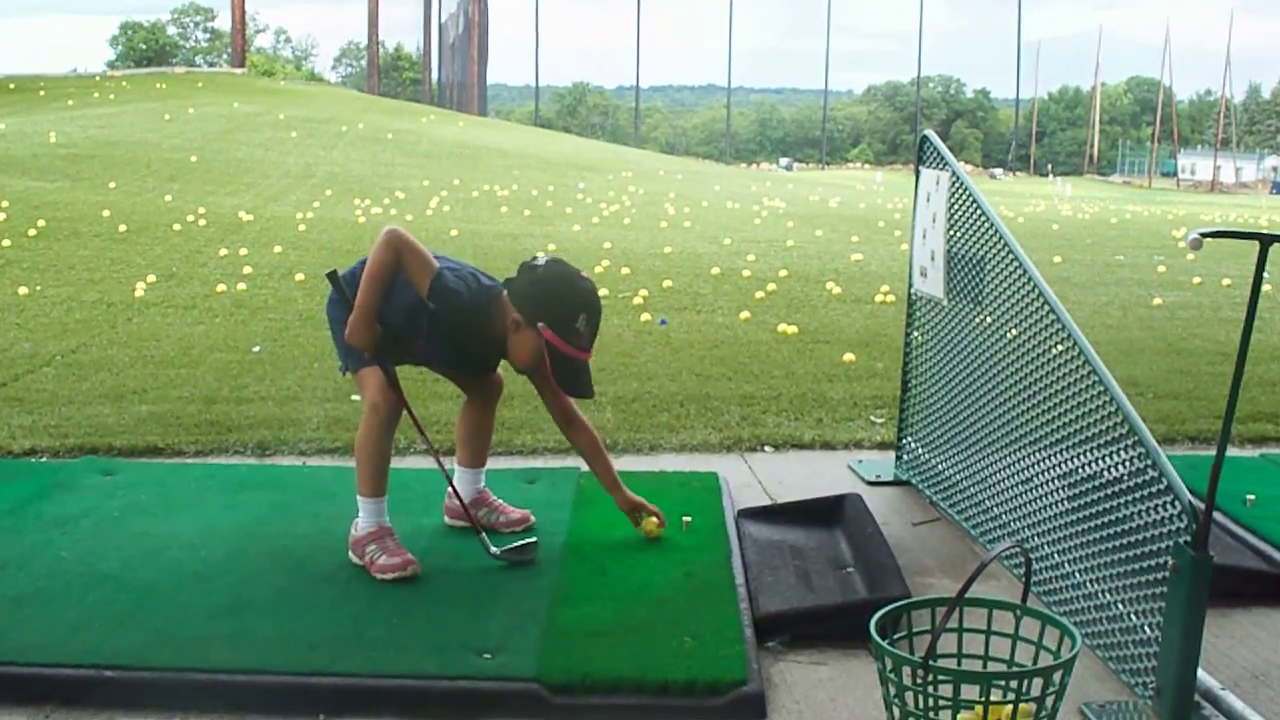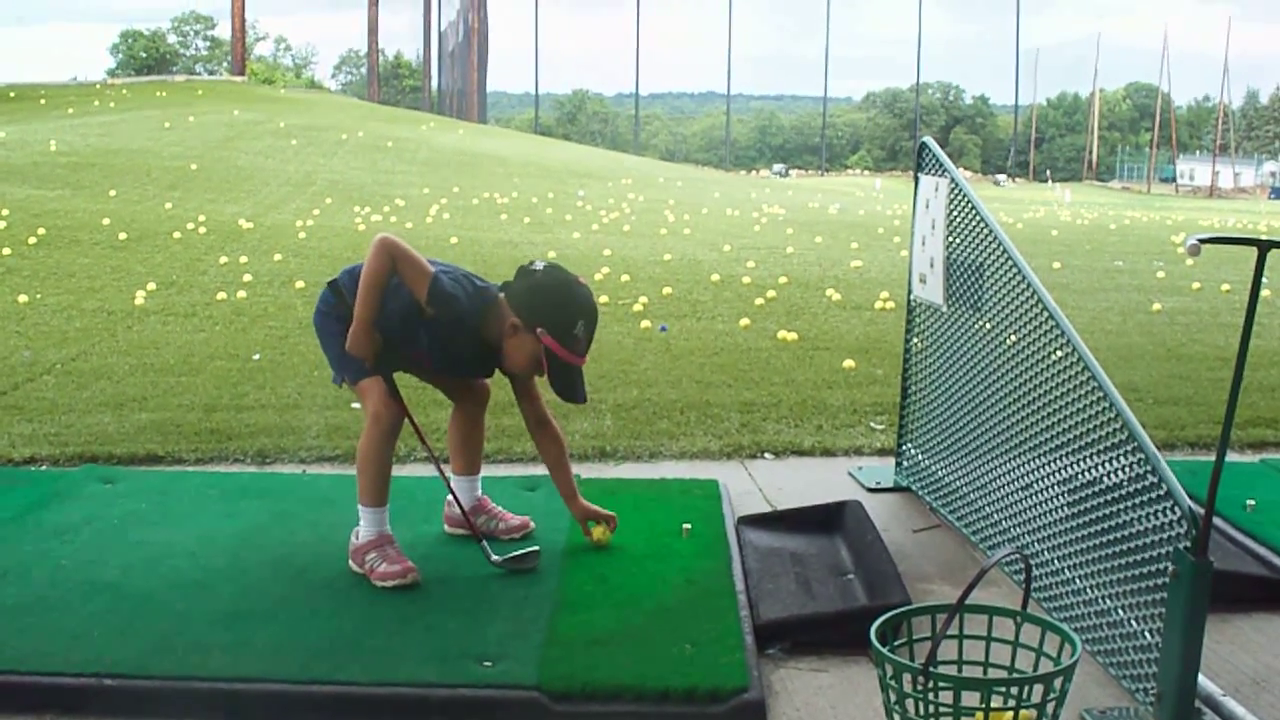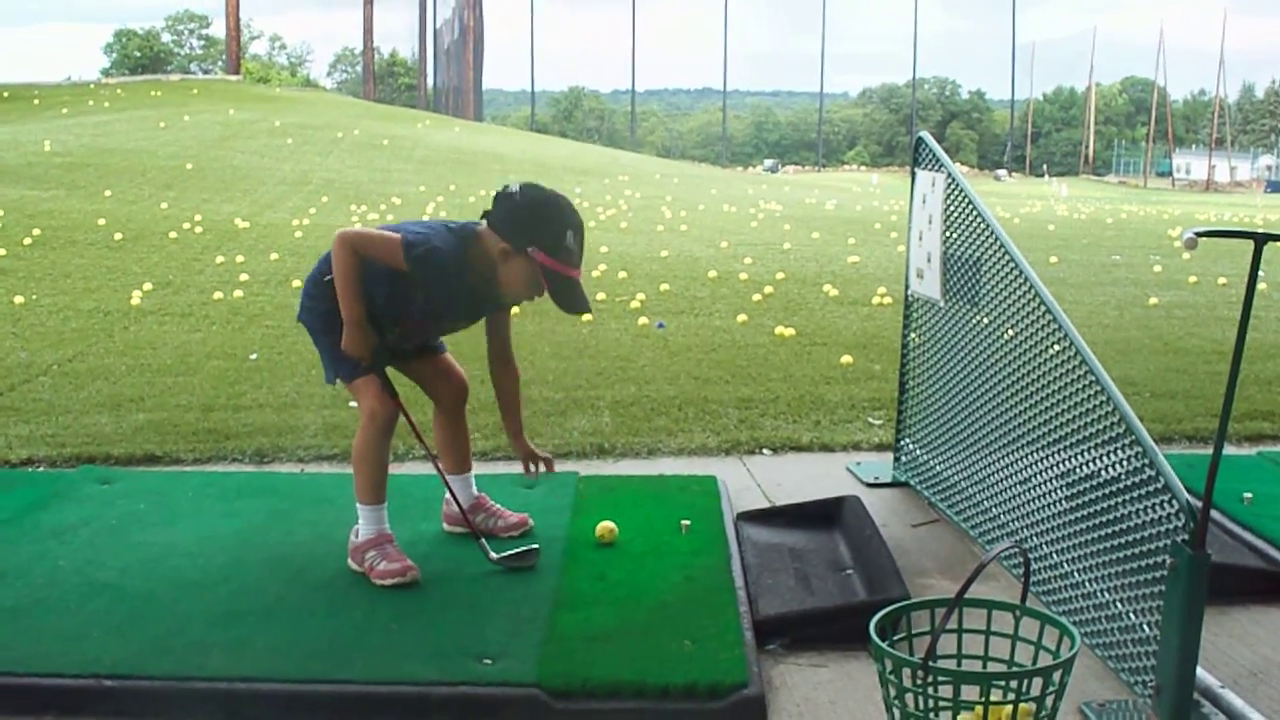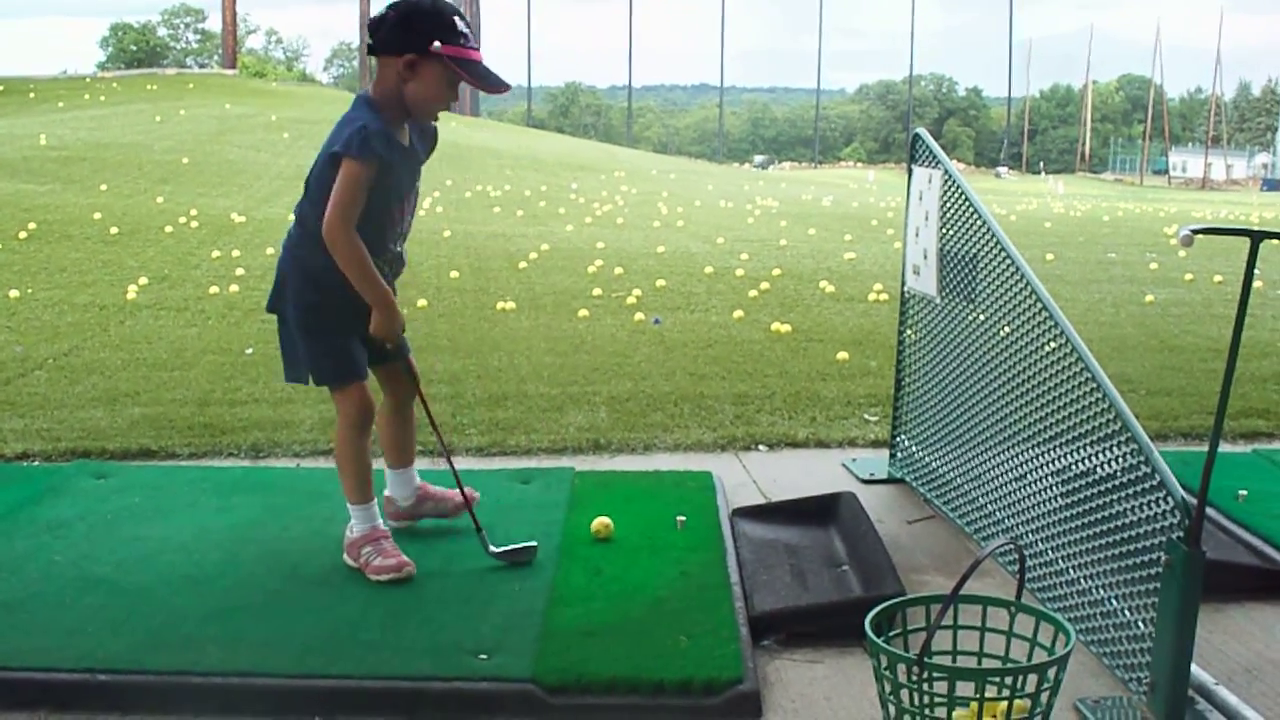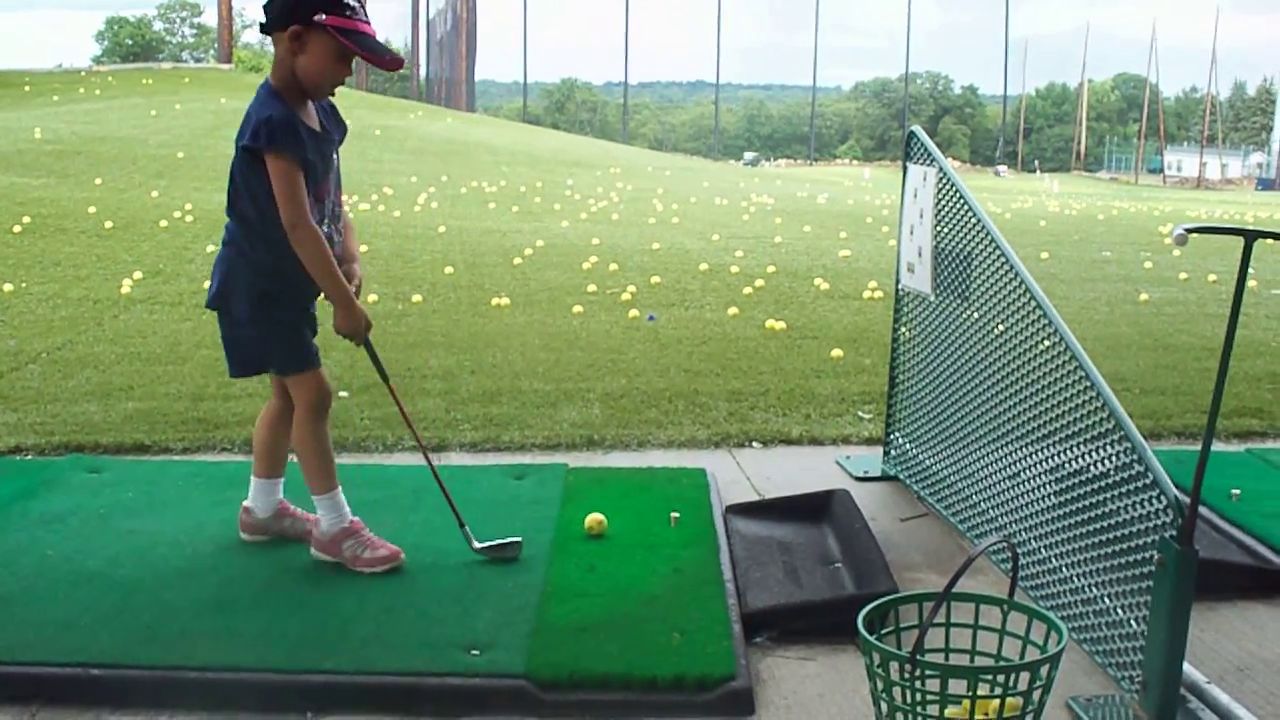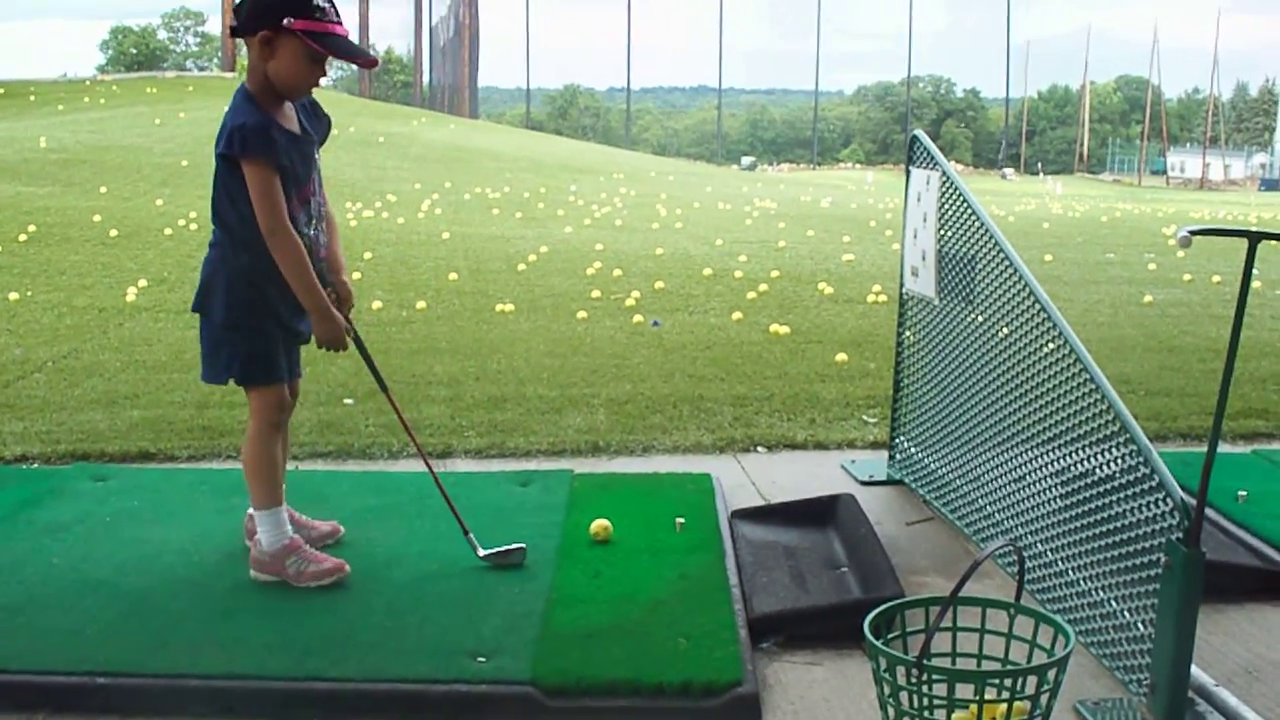
dt=0.4s
person 1, frame 1
left shoulder: (522, 337)
right shoulder: (459, 301)
left elbow: (570, 421)
right elbow: (392, 238)
left wrist: (620, 493)
right wrist: (362, 317)
left hip: (411, 314)
right hip: (360, 304)
left knee: (486, 386)
right knee: (383, 399)
left ankle: (467, 496)
right ankle: (369, 530)
person 1, frame 2
left shoulder: (509, 341)
right shoulder: (456, 305)
left elbow: (541, 425)
right elbow: (383, 246)
left wrist: (574, 501)
right wrist: (362, 327)
left hip: (401, 321)
right hip: (347, 313)
left knee: (473, 392)
right knee: (385, 408)
left ankle: (466, 504)
right ankle: (369, 538)
person 1, frame 3
left shoulder: (495, 282)
right shoulder: (436, 254)
left elbow: (502, 360)
right elbow: (345, 240)
left wrist: (518, 438)
right wrist: (356, 326)
right hip: (335, 303)
left knee: (453, 386)
right knee: (380, 409)
left ankle: (465, 503)
right ankle: (368, 538)
person 1, frame 4
left shoulder: (410, 131)
right shoulder: (367, 133)
right elbow: (336, 230)
left wrist: (385, 296)
right wrist: (382, 305)
left hip: (364, 289)
right hip: (318, 291)
left knee: (402, 383)
right knee: (357, 403)
left ankle: (404, 491)
right ankle: (364, 532)
person 1, frame 5
left shoulder: (320, 114)
right shoulder: (273, 121)
left elbow: (332, 201)
right elbow: (296, 225)
left wrist: (350, 262)
right wrist: (344, 301)
left hip: (288, 282)
right hip: (259, 283)
left knee: (289, 394)
right knee: (312, 394)
left ankle: (262, 507)
right ankle: (334, 525)
person 1, frame 6
left shoulder: (303, 115)
right shoulder: (249, 127)
left elbow: (317, 202)
right elbow: (276, 230)
left wrist: (335, 273)
right wrist: (320, 310)
left hip: (280, 289)
right hip: (245, 292)
left knee: (281, 400)
right knee: (270, 407)
left ankle: (267, 513)
right ankle: (272, 546)
